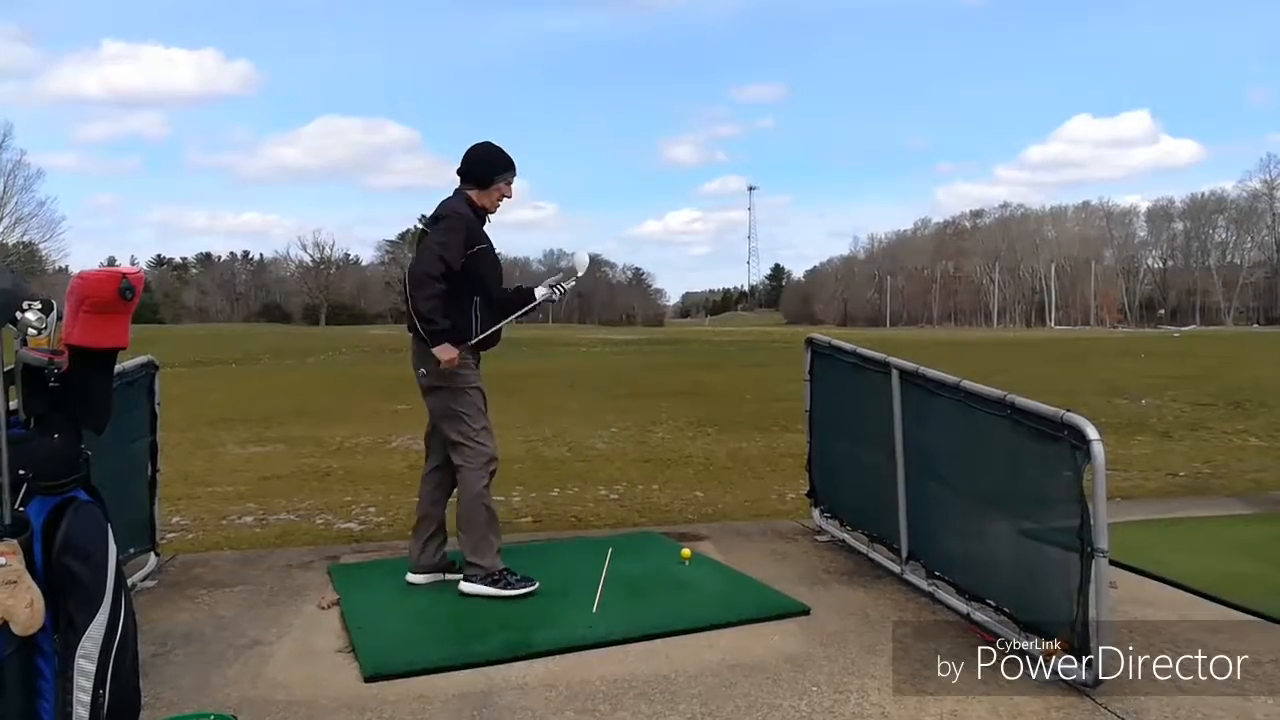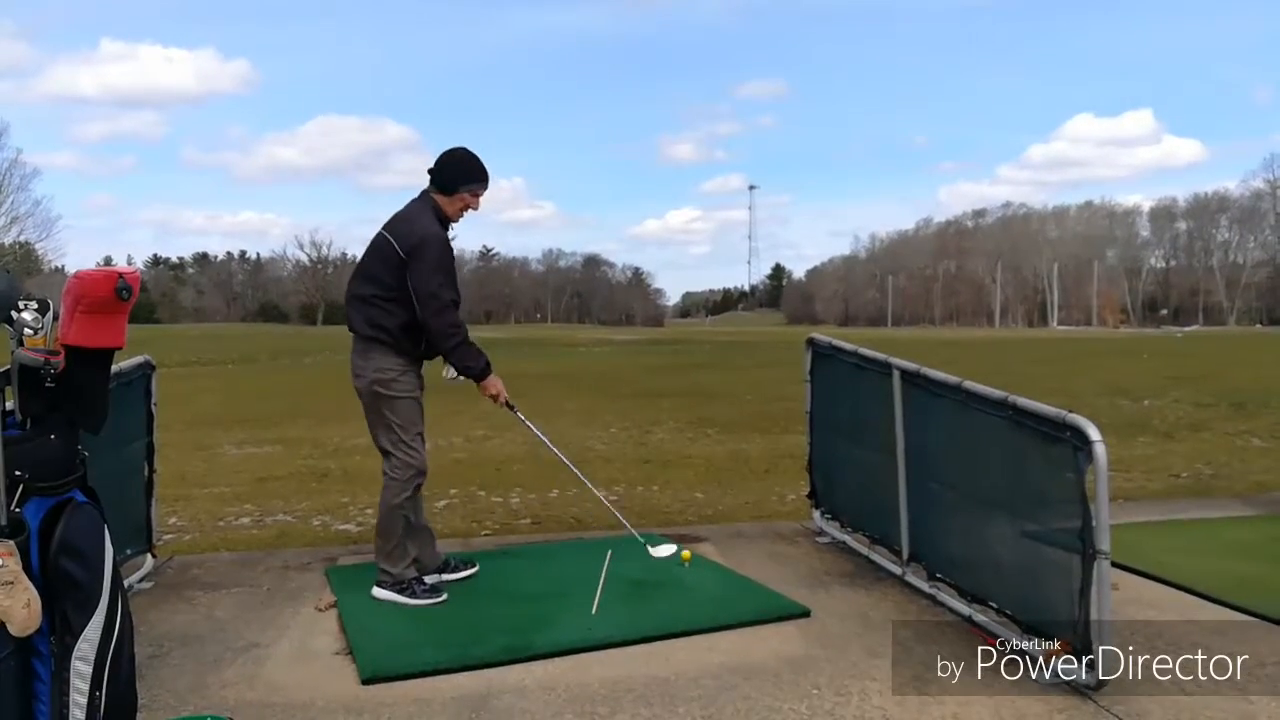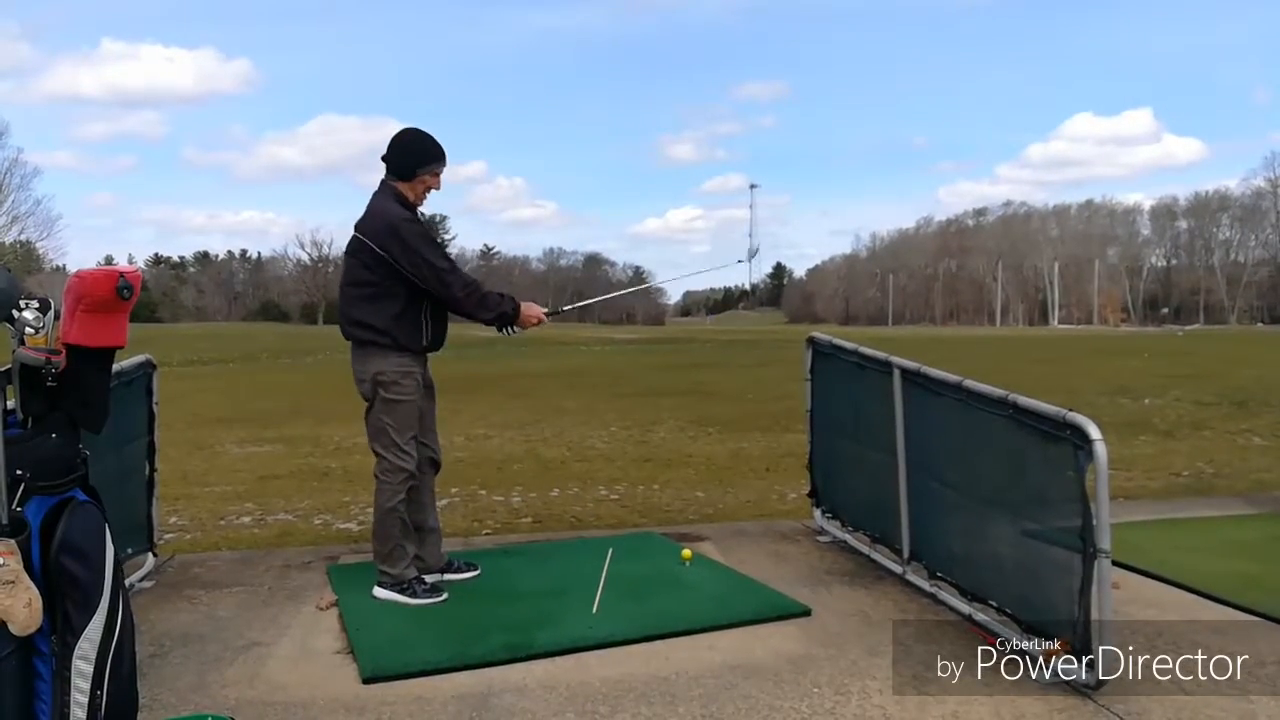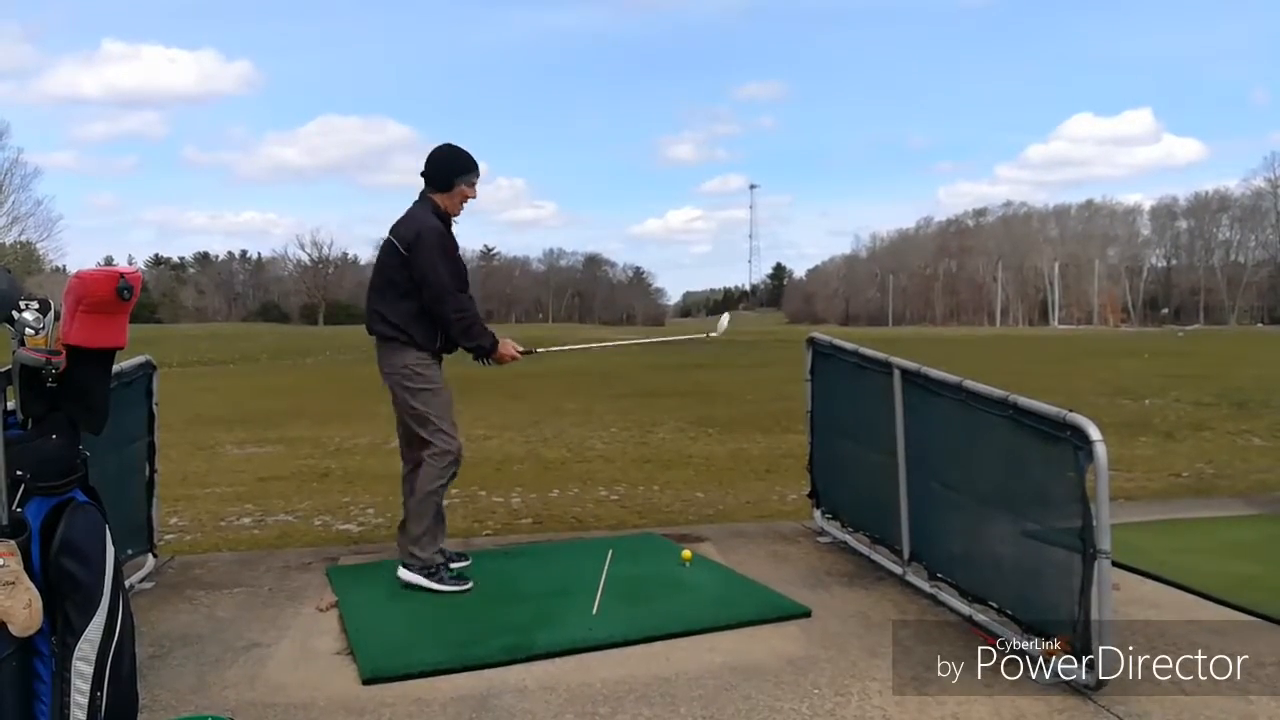
dt=1s
person 1, frame 1
left shoulder: (464, 223)
right shoulder: (455, 219)
left elbow: (483, 295)
right elbow: (422, 277)
left wrist: (535, 293)
right wrist: (440, 339)
left hip: (446, 356)
right hip: (447, 356)
left knee: (443, 457)
right knee: (476, 455)
left ankle: (426, 561)
right ankle: (482, 568)
person 1, frame 2
left shoulder: (414, 221)
right shoulder: (427, 237)
right elbow: (440, 314)
left wrist: (468, 364)
right wrist: (481, 372)
left hip: (389, 354)
right hip: (386, 361)
left knee: (407, 463)
right knee: (407, 464)
left ankle: (423, 560)
right ankle: (393, 576)
person 1, frame 3
left shoulder: (395, 216)
right shoulder: (392, 222)
left elbow: (442, 279)
right elbow: (446, 282)
left wrist: (502, 310)
right wrist: (511, 311)
left hip: (405, 356)
right hip: (388, 360)
left knee: (424, 459)
right knee: (397, 465)
left ankle: (427, 559)
right ankle: (393, 576)
person 1, frame 4
left shoulder: (424, 224)
right shoulder: (427, 230)
left elbow: (448, 298)
right elbow: (447, 302)
left wrist: (483, 342)
right wrist: (488, 345)
left hip: (411, 350)
right hip: (410, 354)
left knee: (420, 452)
right knee: (443, 449)
left ankle: (421, 548)
right ankle: (420, 559)
